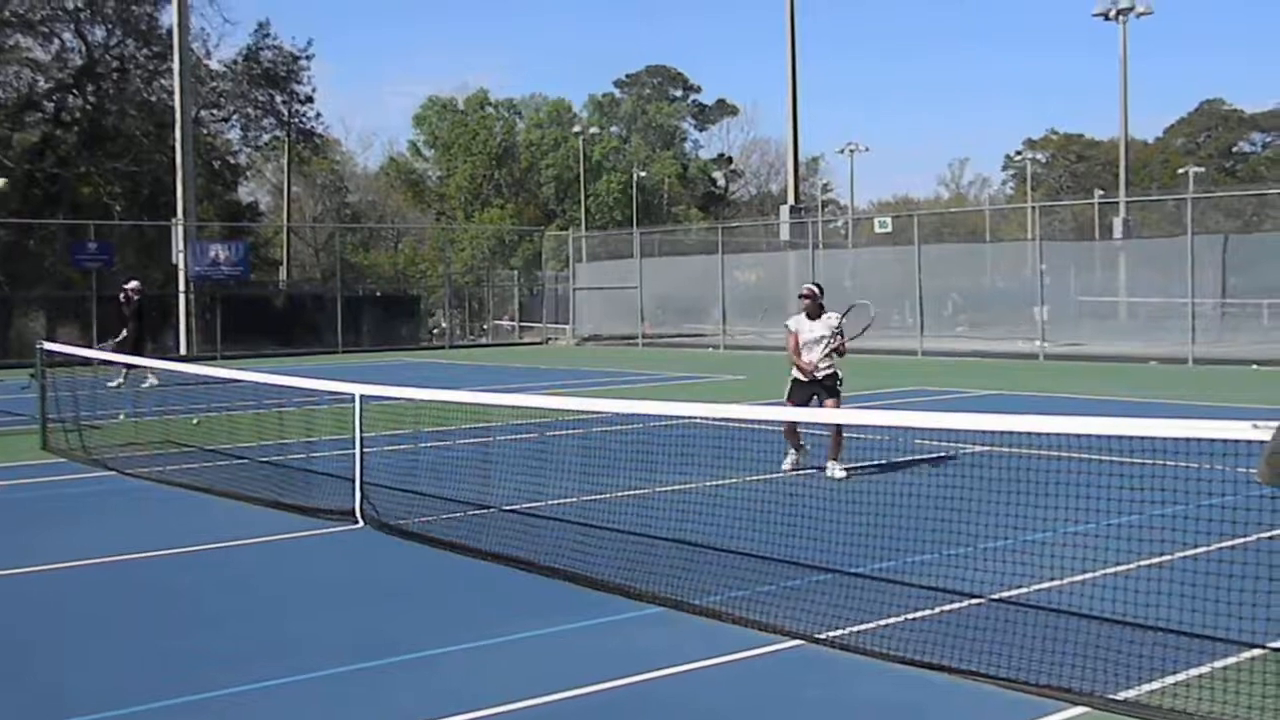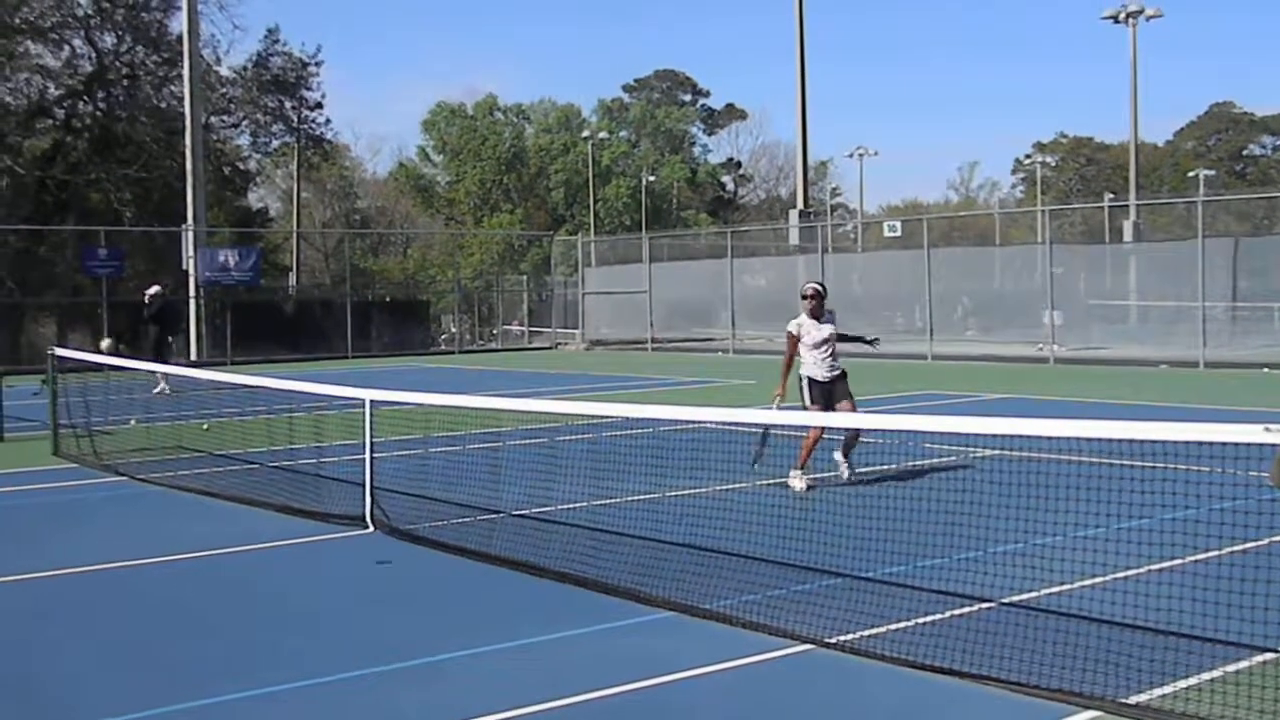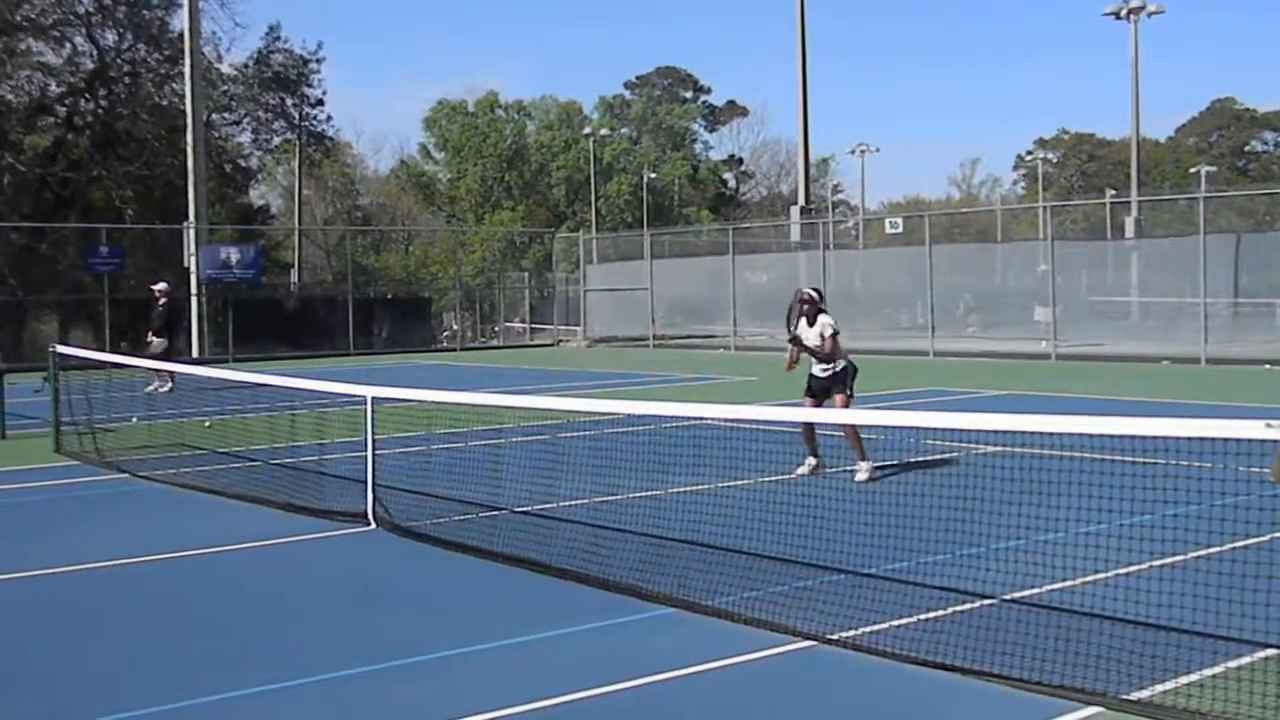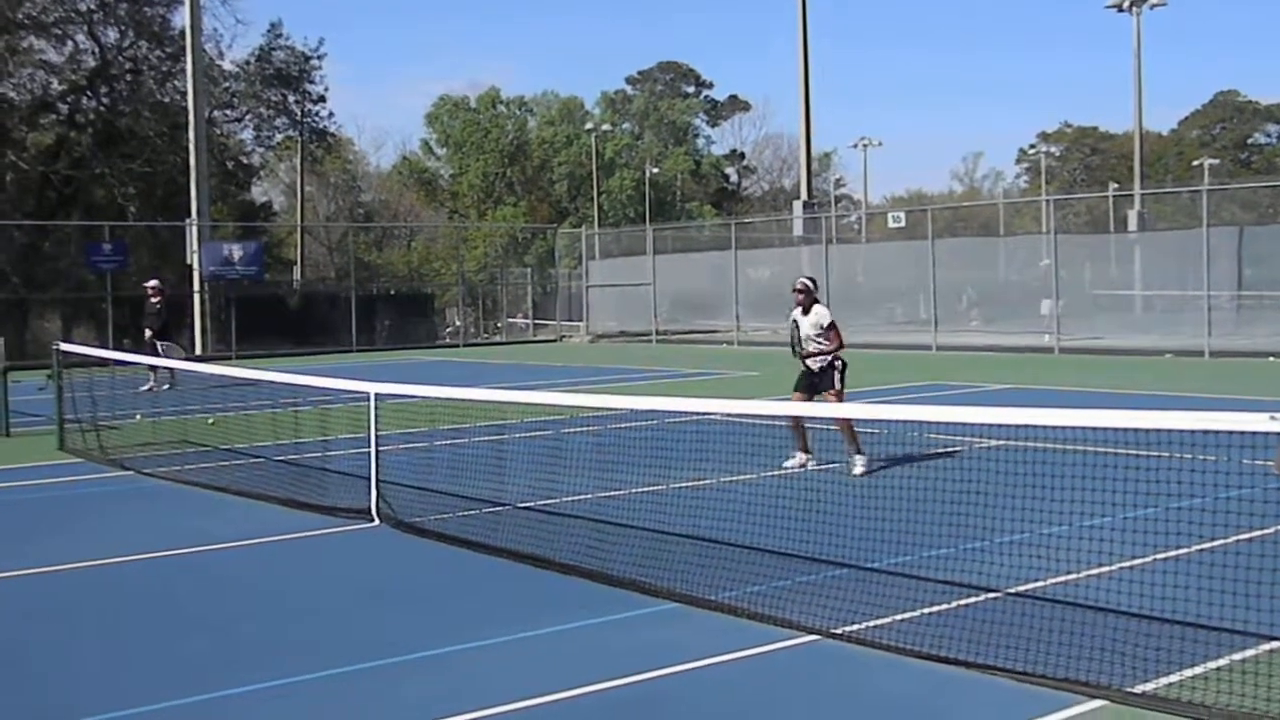
dt=0.7s
person 1, frame 1
left shoulder: (833, 319)
right shoulder: (794, 322)
left elbow: (840, 353)
right elbow: (793, 353)
left wrist: (840, 345)
right wrist: (803, 365)
left hip: (827, 377)
right hip: (802, 378)
right knee: (788, 425)
left ankle: (833, 463)
right ankle: (797, 451)
person 1, frame 2
left shoulder: (829, 316)
right shoulder: (797, 324)
right elbow: (789, 356)
left wrist: (862, 339)
right wrist: (782, 385)
left hip: (835, 378)
right hip: (812, 380)
right knee: (817, 430)
left ankle: (843, 456)
right ankle: (797, 473)
person 1, frame 3
left shoulder: (826, 323)
right shoulder: (801, 323)
left elbow: (829, 357)
right elbow: (796, 349)
left wrist: (804, 347)
right wrist: (792, 360)
left hip: (839, 372)
right hip: (817, 375)
left ankle: (864, 463)
right ankle: (813, 460)
person 1, frame 4
left shoulder: (822, 313)
right shoulder: (795, 315)
left elbow: (838, 344)
left wrist: (813, 353)
right wrist: (801, 354)
left hip: (830, 367)
right hip: (810, 369)
left ankle: (858, 456)
right ankle: (803, 454)
